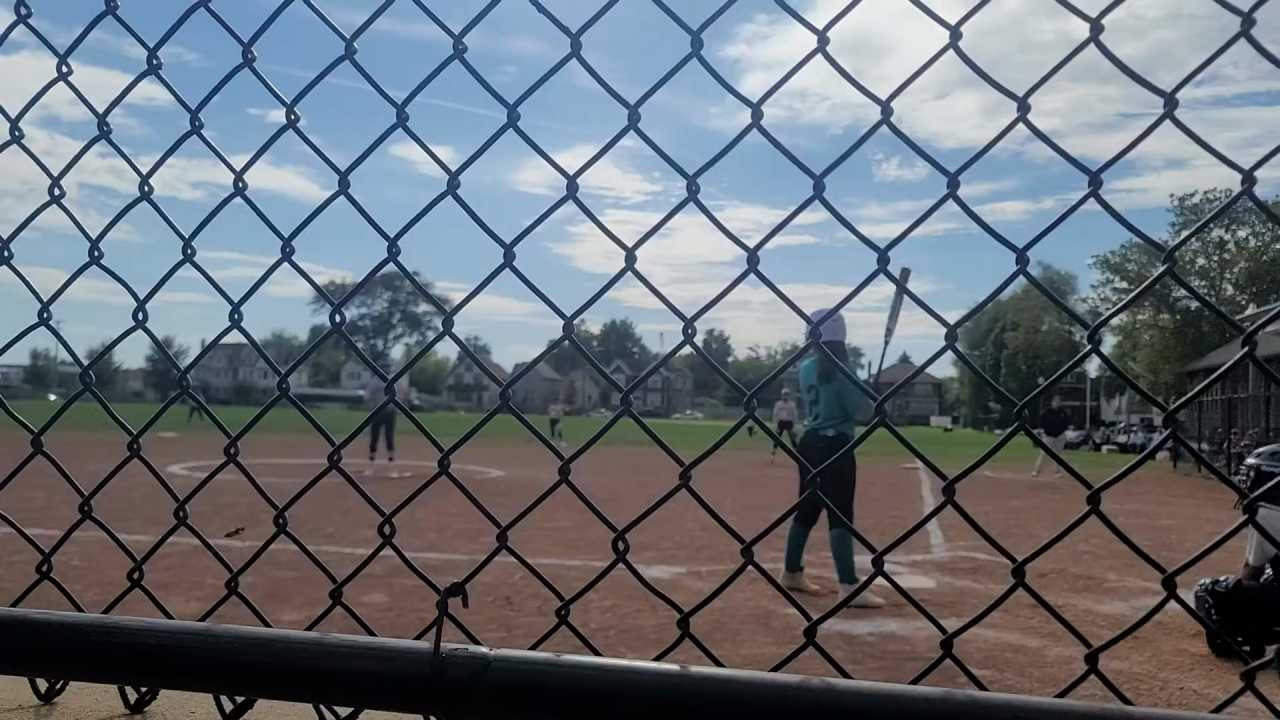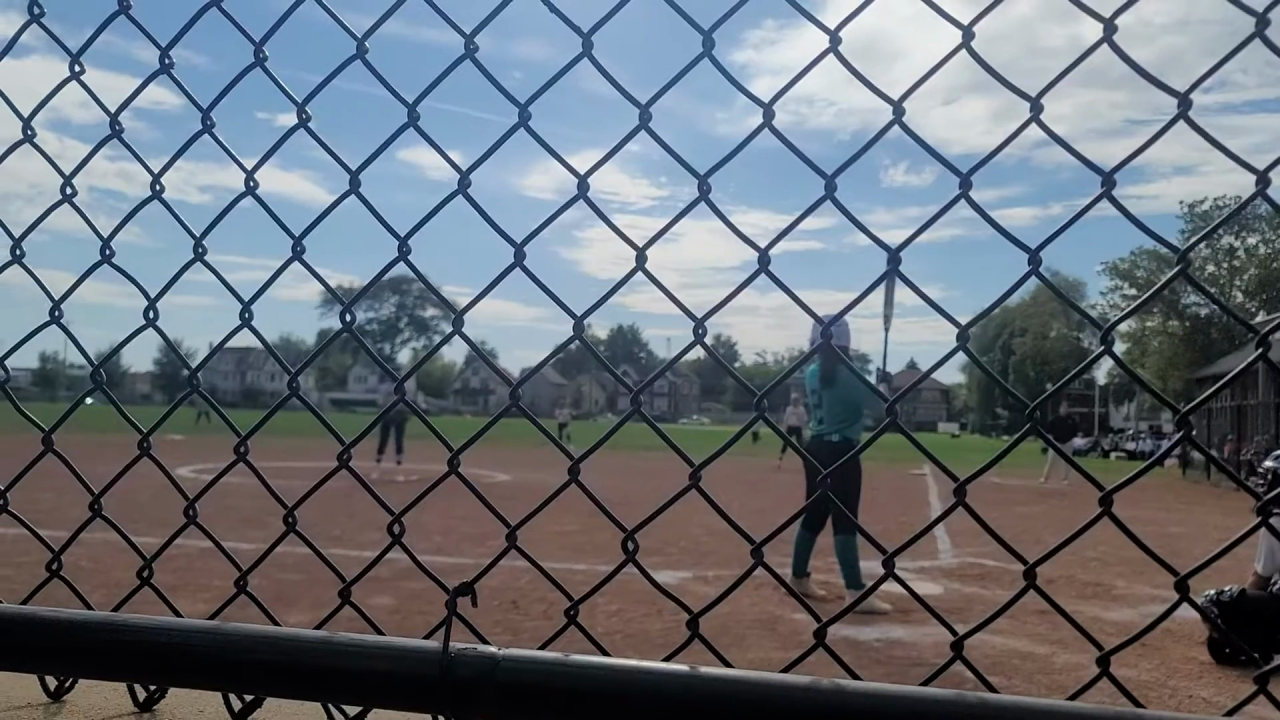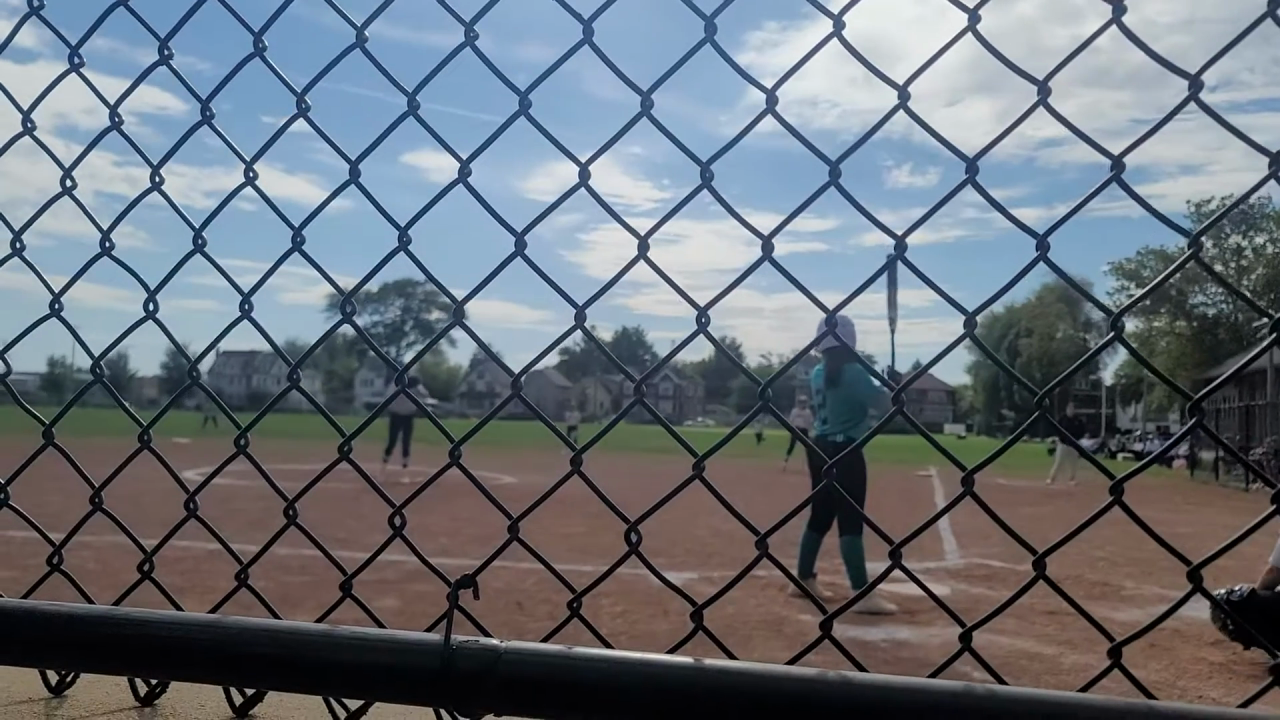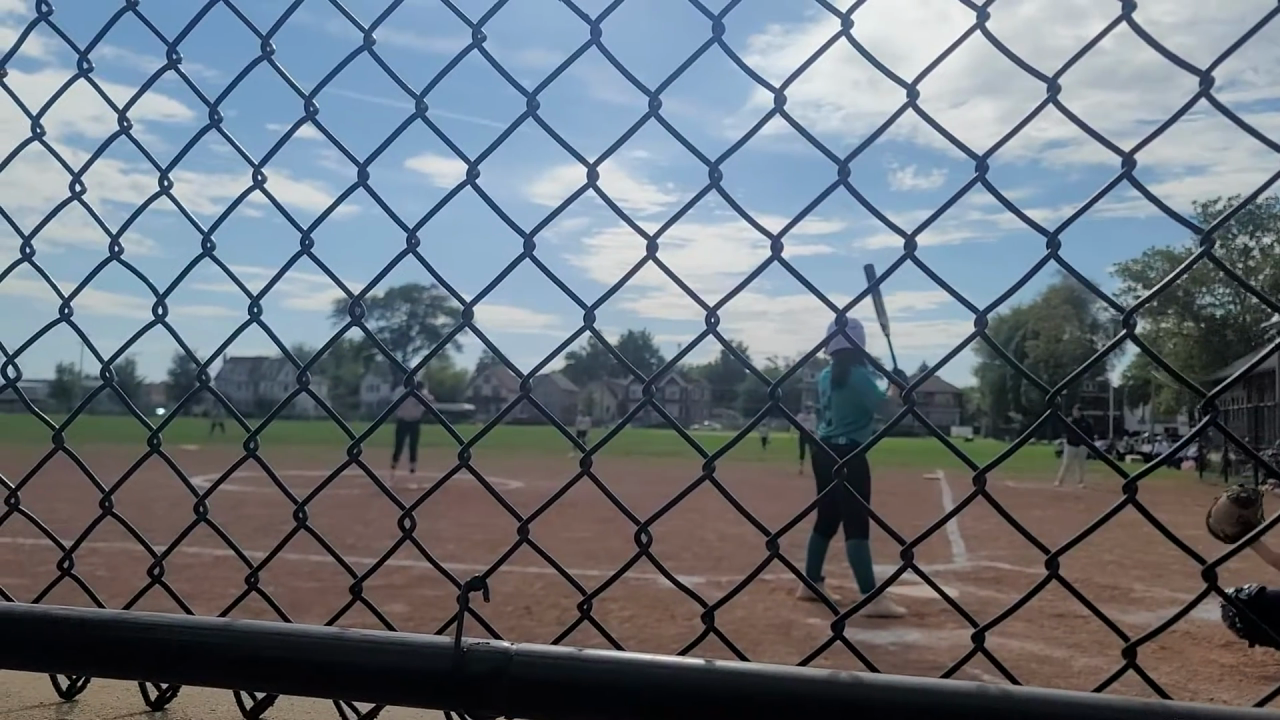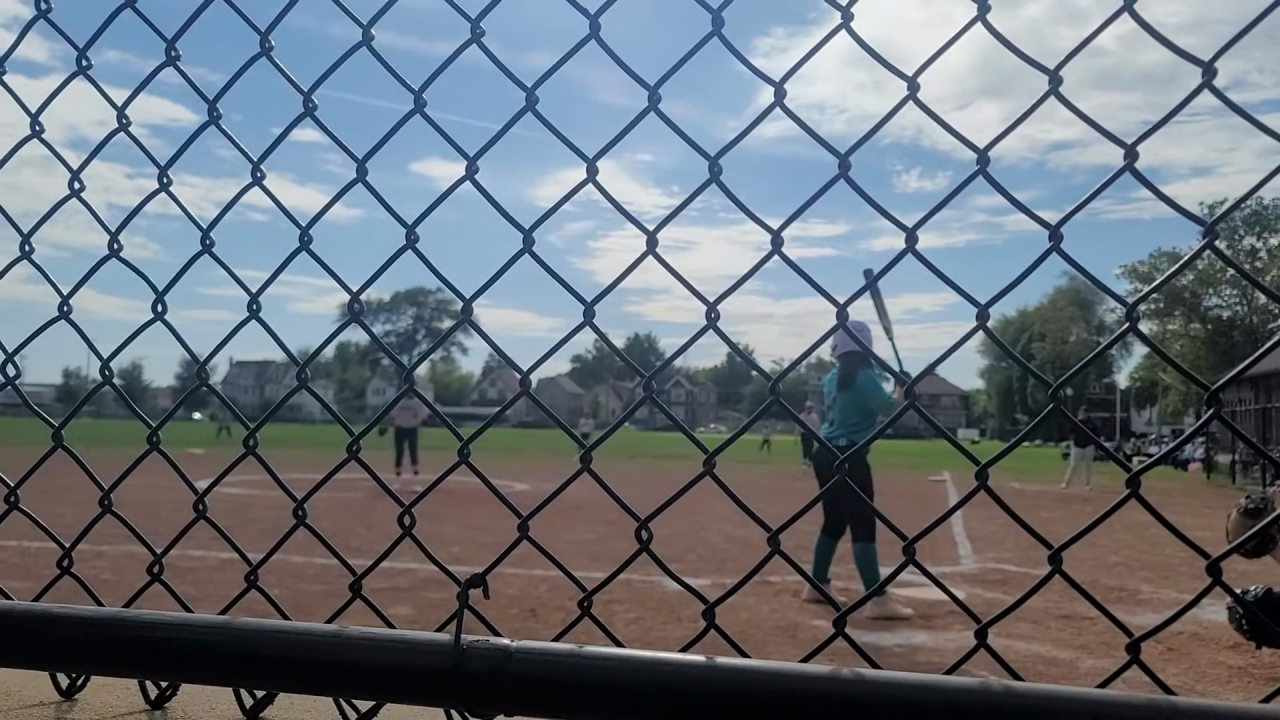
dt=0.5s
person 1, frame 1
left shoulder: (806, 369)
right shoulder: (840, 370)
right elbow: (862, 412)
left wrist: (859, 391)
right wrist: (872, 395)
left hip: (810, 443)
right hip: (835, 446)
left knee: (807, 509)
right knee: (840, 515)
left ankle: (791, 574)
right ankle: (850, 587)
person 1, frame 2
left shoulder: (813, 373)
right shoulder: (846, 373)
right elbow: (876, 403)
left wrist: (871, 386)
left hip: (816, 448)
right hip: (840, 451)
left knee: (814, 514)
right knee: (845, 520)
left ankle: (798, 578)
right ankle: (856, 593)
person 1, frame 3
left shoulder: (818, 373)
right shoulder: (853, 372)
right elbow: (881, 404)
left wrist: (878, 386)
right wrist: (893, 384)
left hip: (820, 450)
right hip: (845, 452)
left knee: (820, 516)
right knee: (851, 520)
left ankle: (804, 580)
right ankle: (863, 595)
person 1, frame 4
left shoulder: (826, 376)
right shoulder: (858, 374)
right elbow: (883, 407)
right wrist: (896, 386)
left hip: (824, 452)
right hip: (848, 455)
left knee: (826, 520)
right knee: (856, 524)
left ankle: (811, 584)
right ankle: (872, 598)
person 1, frame 5
left shoulder: (832, 378)
right shoulder: (864, 376)
right elbow: (889, 410)
right wrist: (902, 389)
left hip: (825, 455)
right hip: (848, 457)
left knee: (834, 522)
right knee: (863, 525)
left ankle: (817, 586)
right ankle: (878, 600)
